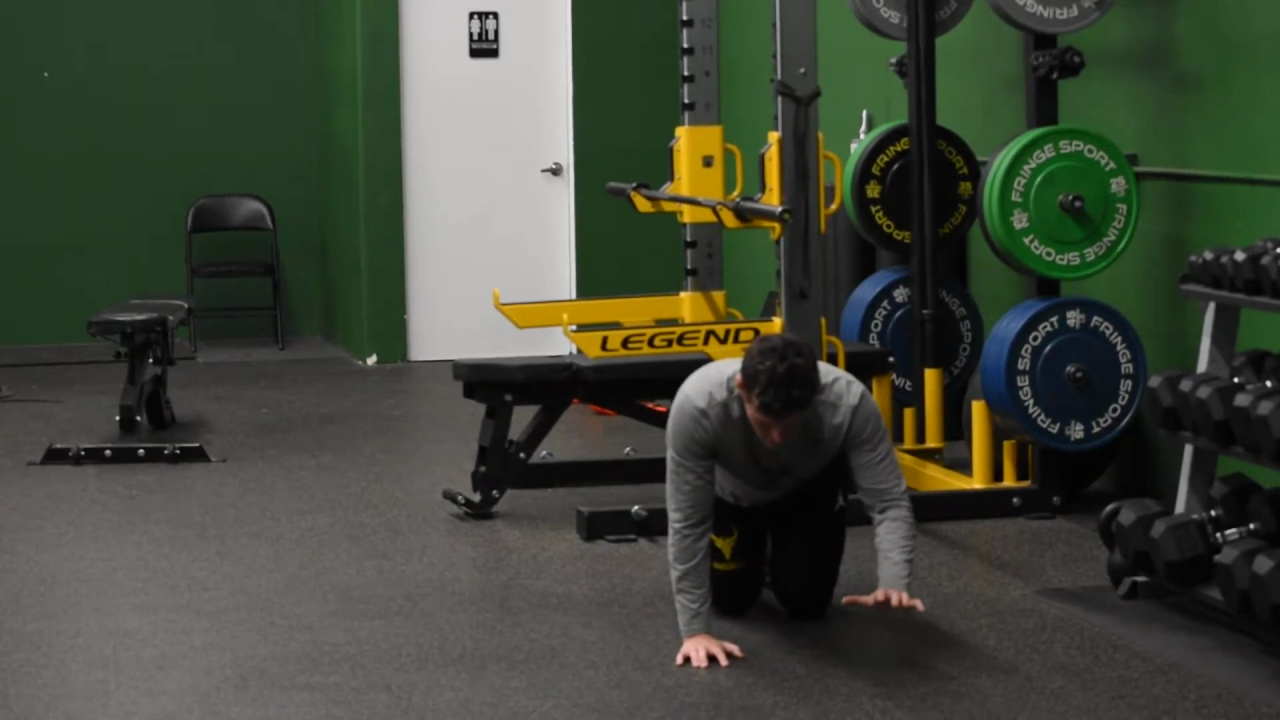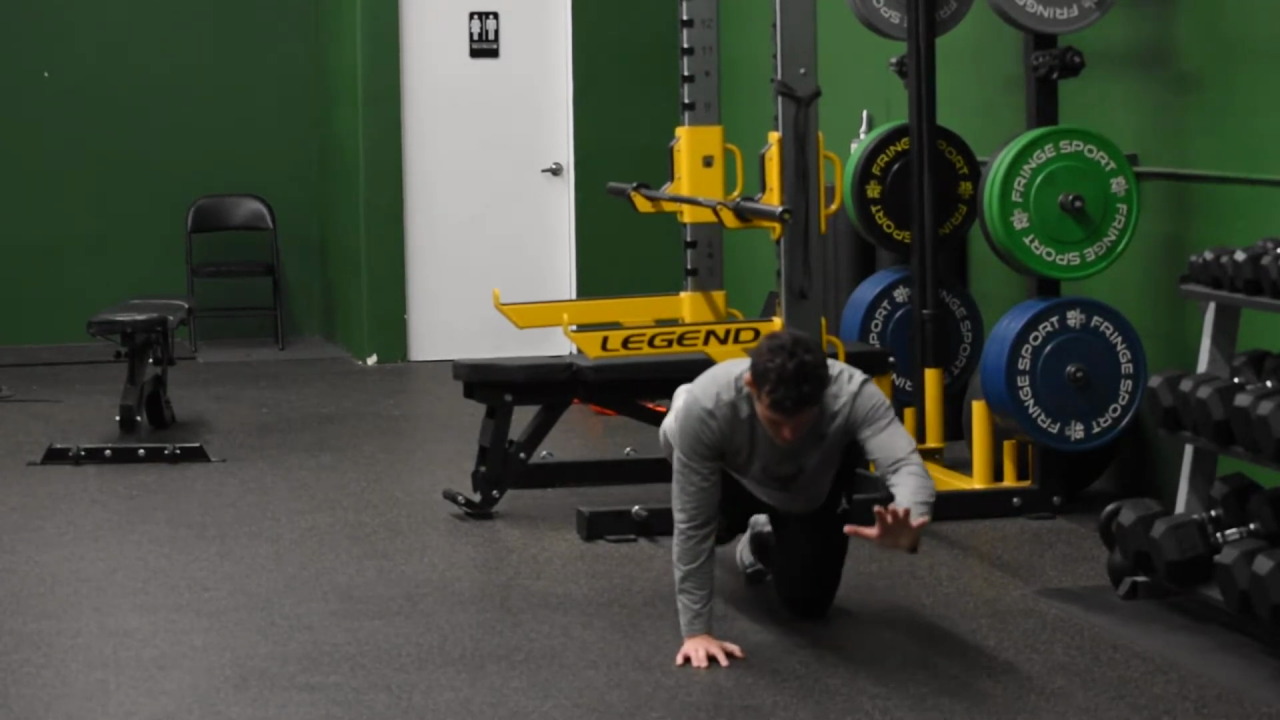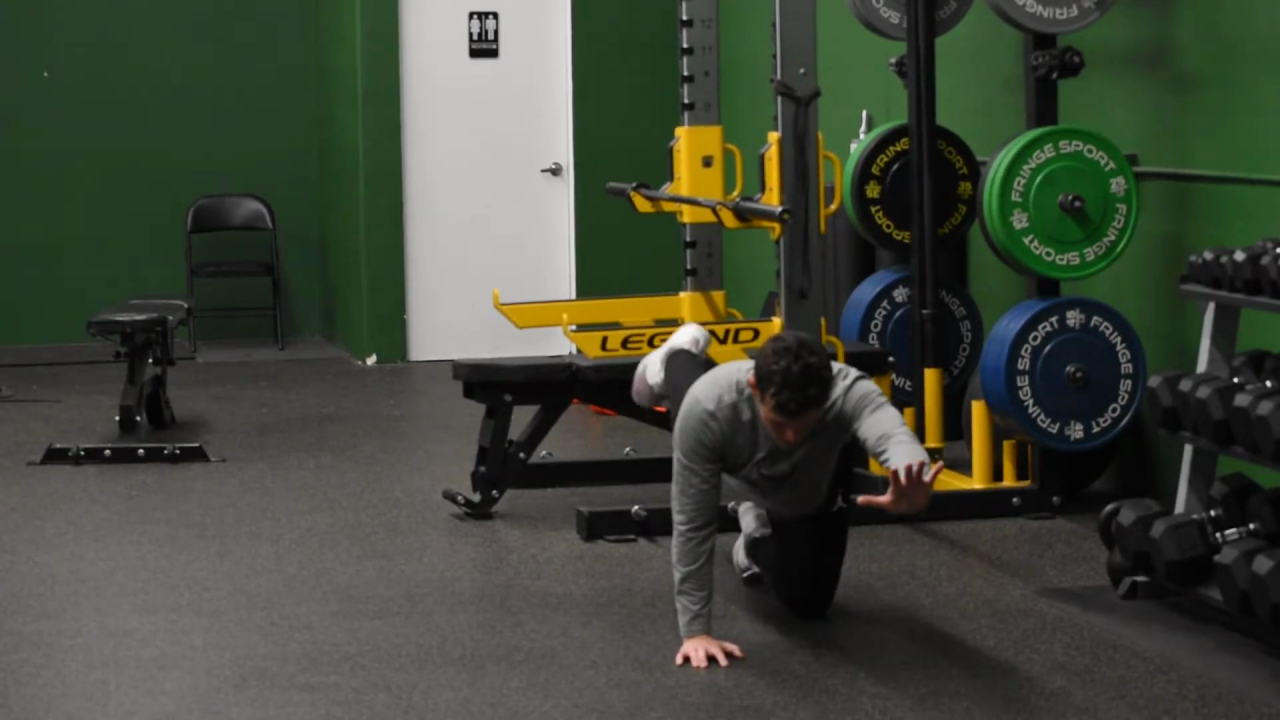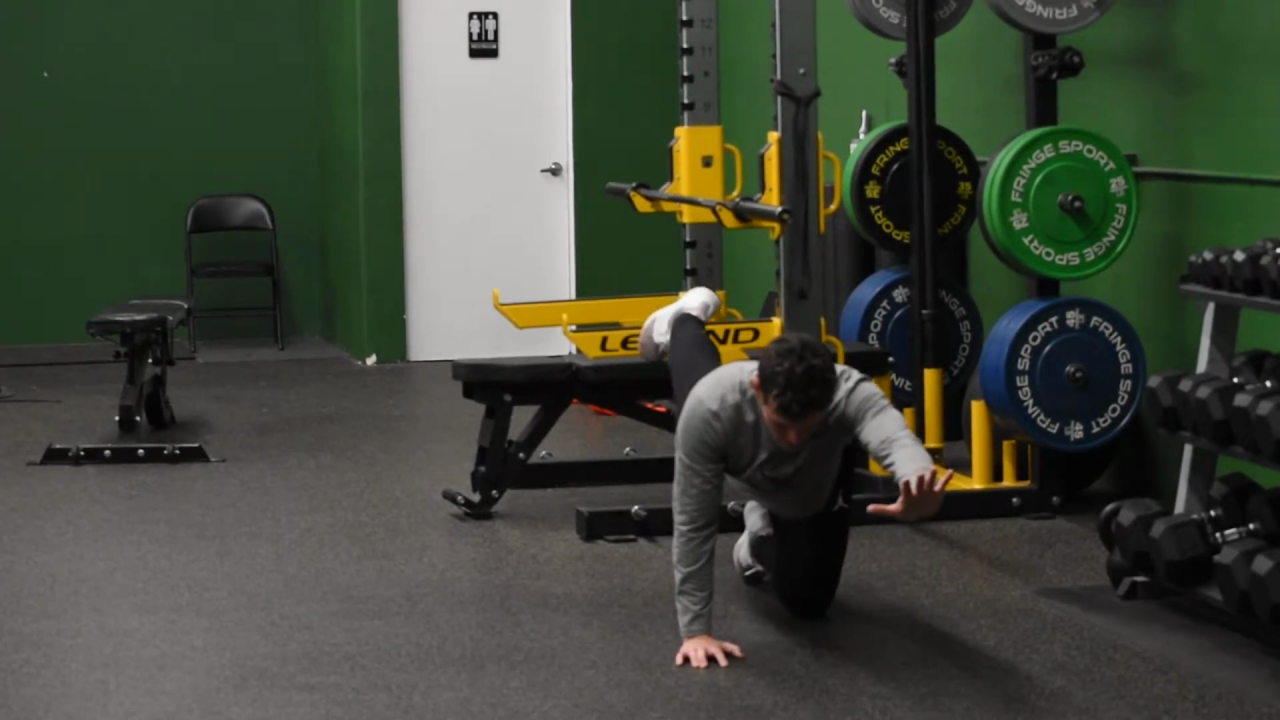
dt=0.4s
person 1, frame 1
left shoulder: (848, 402)
right shoulder: (697, 404)
left elbow: (890, 501)
right elbow: (686, 520)
left wrist: (893, 584)
right wrist: (694, 630)
right hip: (730, 487)
left knee: (806, 604)
right knee: (731, 600)
left ankle: (778, 551)
person 1, frame 2
left shoulder: (853, 395)
right shoulder: (707, 405)
left elbow: (906, 465)
right elbow: (692, 520)
left wrist: (905, 532)
right wrist: (696, 630)
right hip: (739, 478)
left knee: (807, 602)
left ankle: (765, 541)
person 1, frame 3
left shoulder: (850, 393)
right shoulder: (709, 406)
left elbow: (894, 438)
right elbow: (693, 524)
left wrist: (913, 490)
right wrist: (695, 630)
right hip: (742, 471)
left knee: (807, 603)
left ankle: (759, 539)
right ankle: (677, 360)
person 1, frame 4
left shoulder: (853, 396)
right shoulder: (712, 406)
left elbow: (898, 443)
right elbow: (693, 524)
left wrist: (917, 492)
right wrist: (695, 629)
right hip: (744, 473)
left knee: (807, 603)
left ankle: (762, 538)
right ankle: (683, 322)
